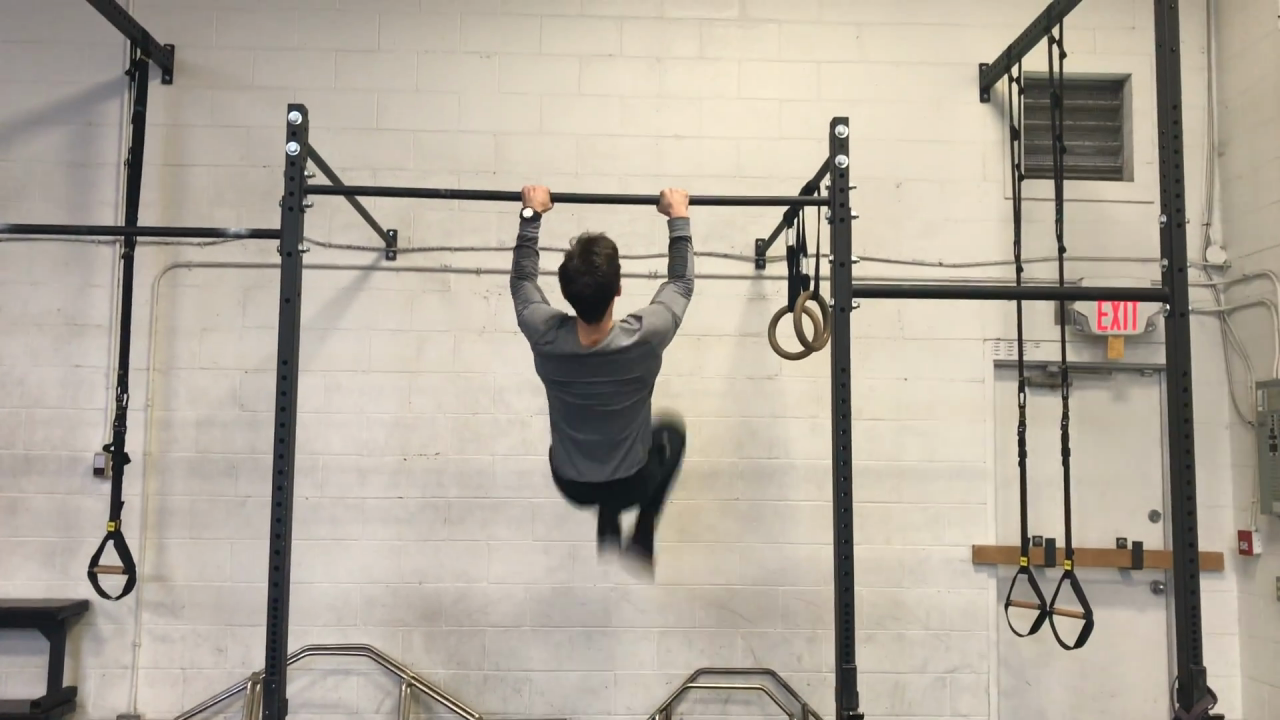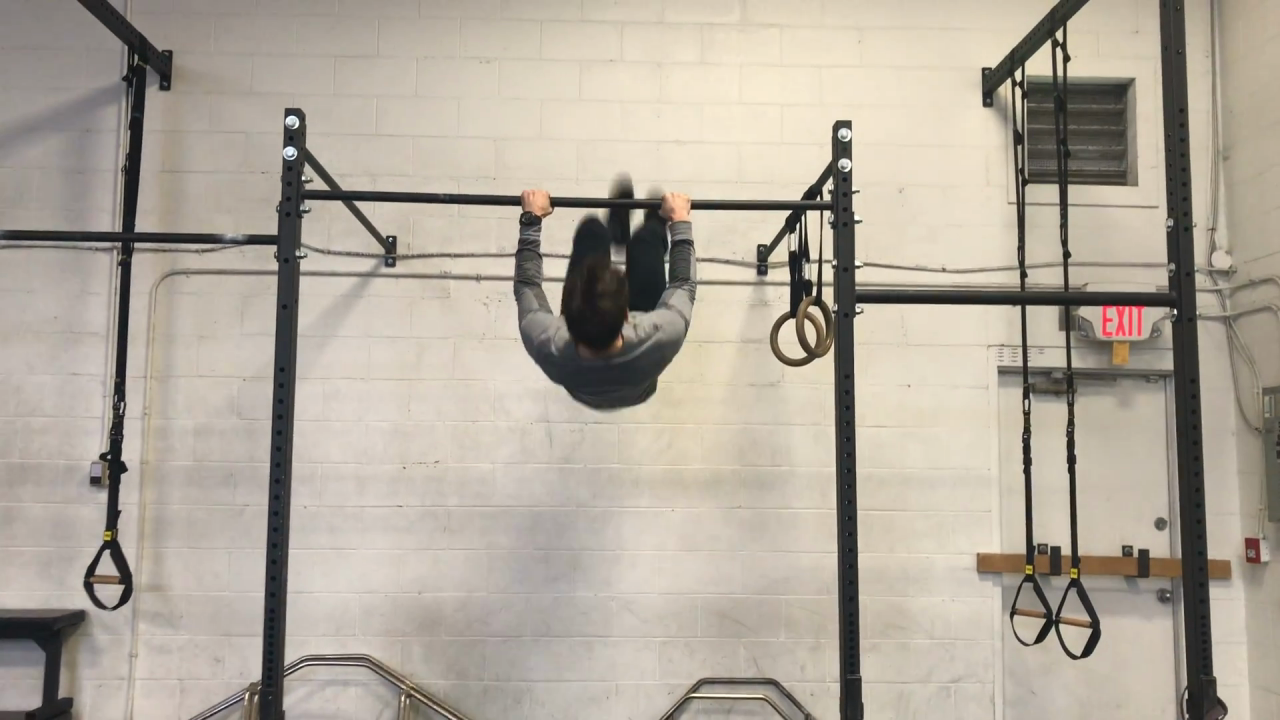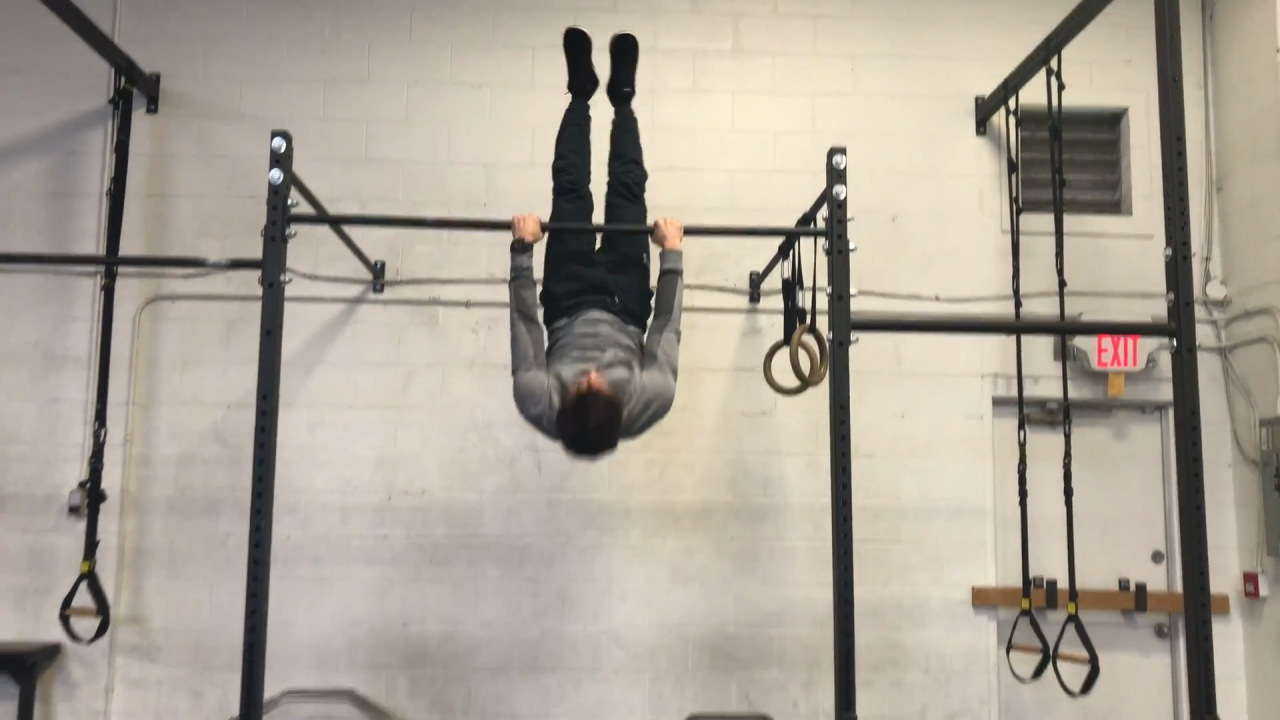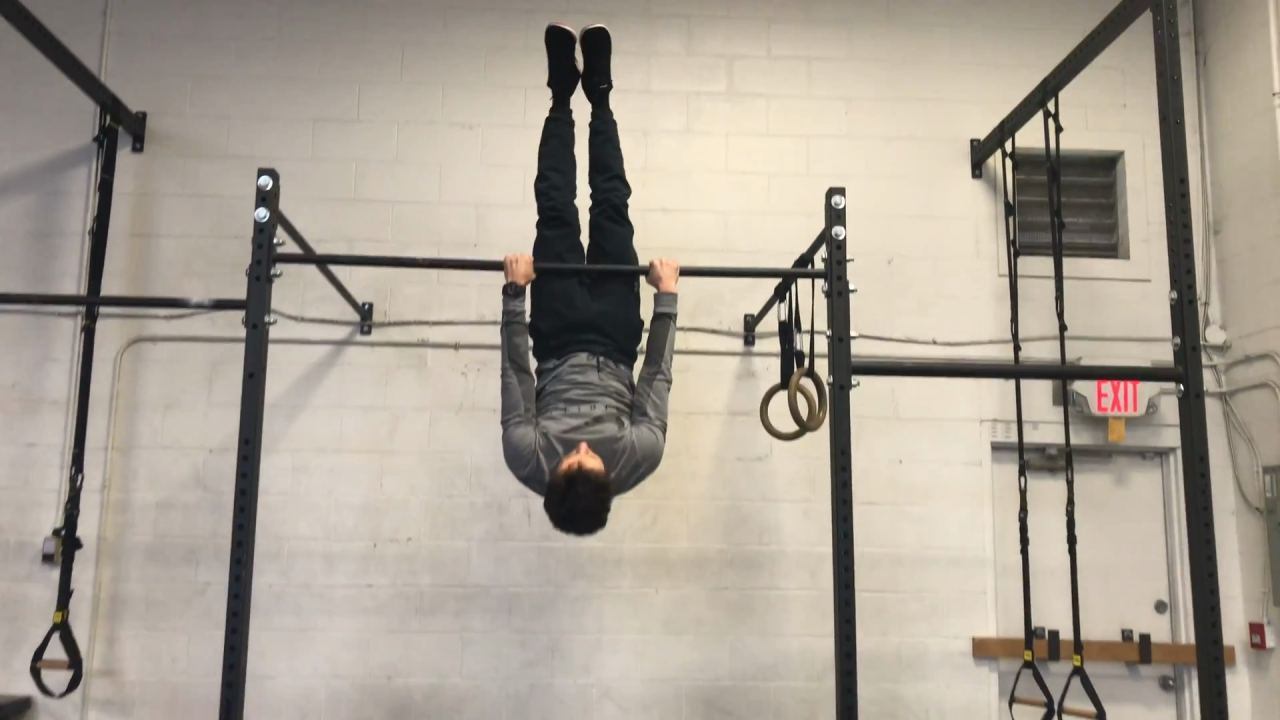
dt=0.3s
person 1, frame 1
left shoulder: (546, 335)
right shoulder: (644, 336)
left elbow: (522, 278)
right elbow: (681, 283)
left wrist: (532, 213)
right wrist: (678, 219)
left hip: (571, 483)
right hip: (628, 483)
right knee: (671, 431)
left ankle: (608, 531)
right ankle: (641, 540)
person 1, frame 2
left shoulder: (551, 347)
right shoulder: (654, 341)
left elbow: (527, 287)
right elbow: (683, 290)
left wrist: (531, 220)
right wrist: (681, 224)
left hip: (575, 368)
right hip: (637, 373)
left knee: (590, 233)
right knee: (647, 242)
left ankle: (616, 228)
right ankle: (655, 221)
person 1, frame 3
left shoulder: (538, 406)
right shoulder: (650, 402)
left elbow: (523, 321)
right elbow: (668, 326)
left wrist: (522, 248)
right wrist: (672, 253)
left hip: (569, 312)
right hip: (623, 317)
left knee: (570, 193)
right knee: (626, 194)
left ankle: (581, 93)
right ankle: (621, 97)
person 1, frame 4
left shoulder: (528, 462)
right shoulder: (638, 459)
left elbow: (515, 371)
right elbow: (657, 373)
left wrist: (515, 292)
right wrist: (666, 296)
left hip: (558, 343)
right hip: (613, 344)
left knee: (556, 217)
right knee: (610, 212)
left ankle: (563, 94)
right ankle: (598, 94)
